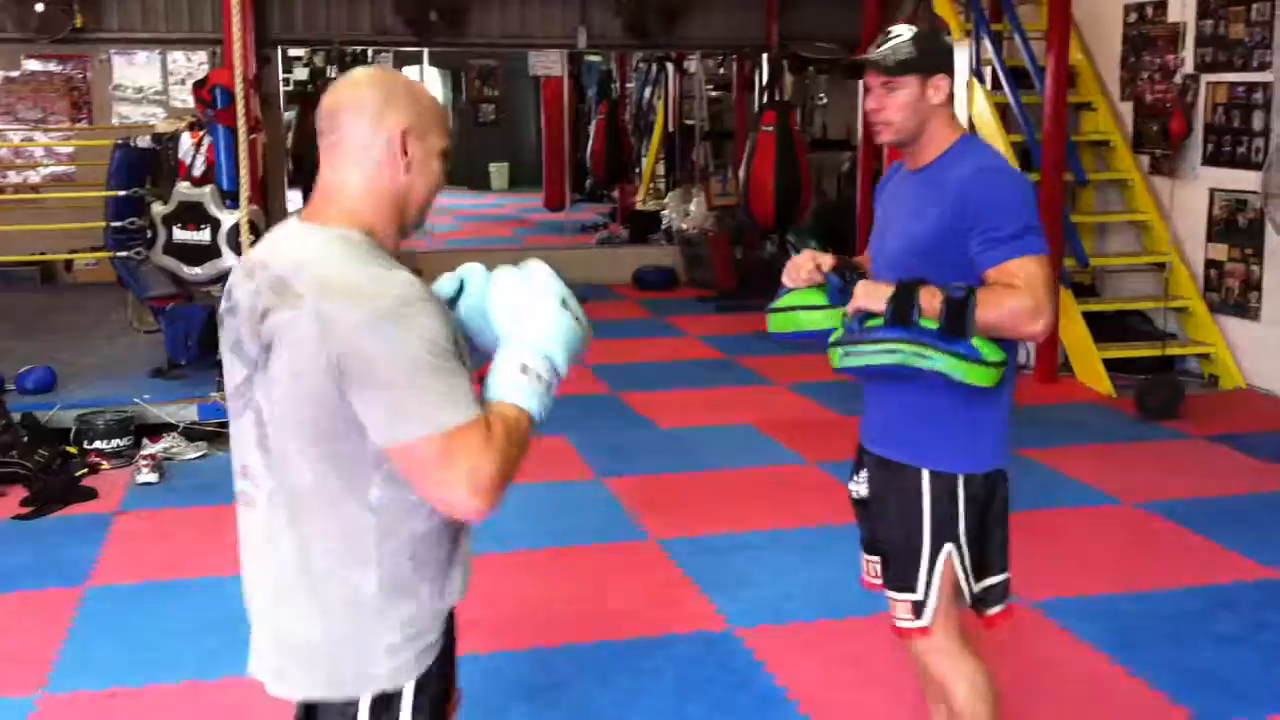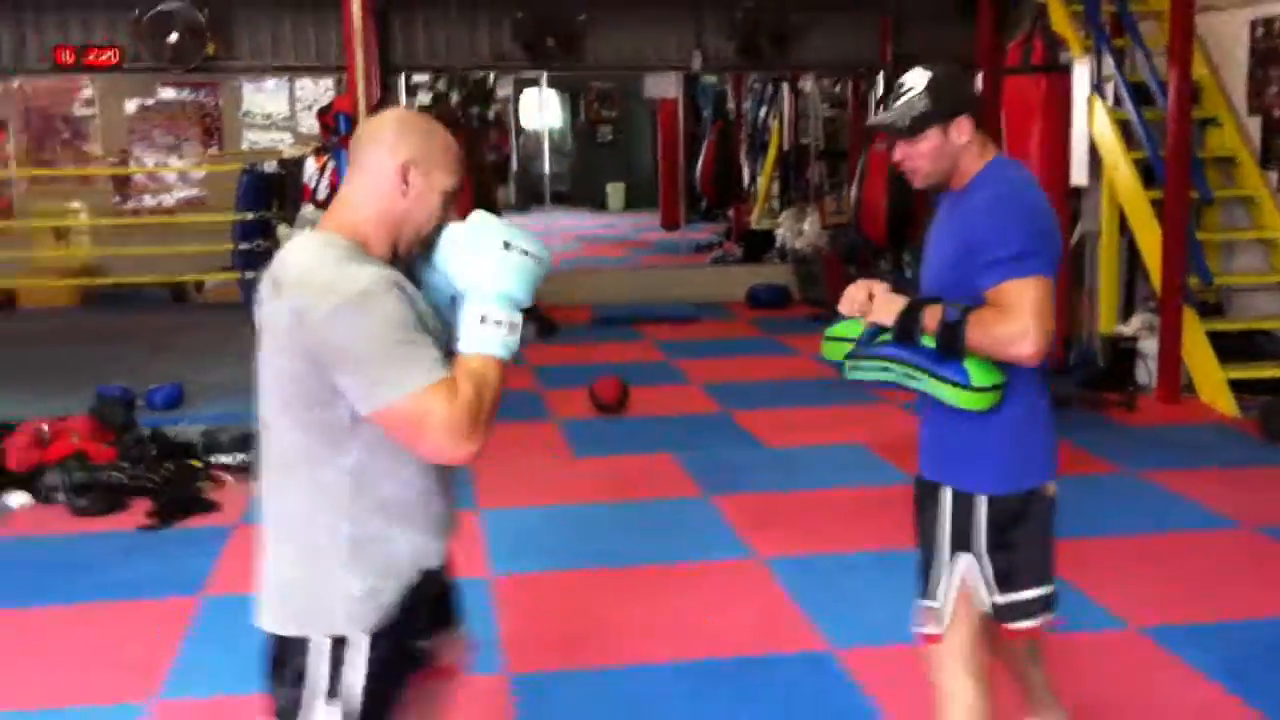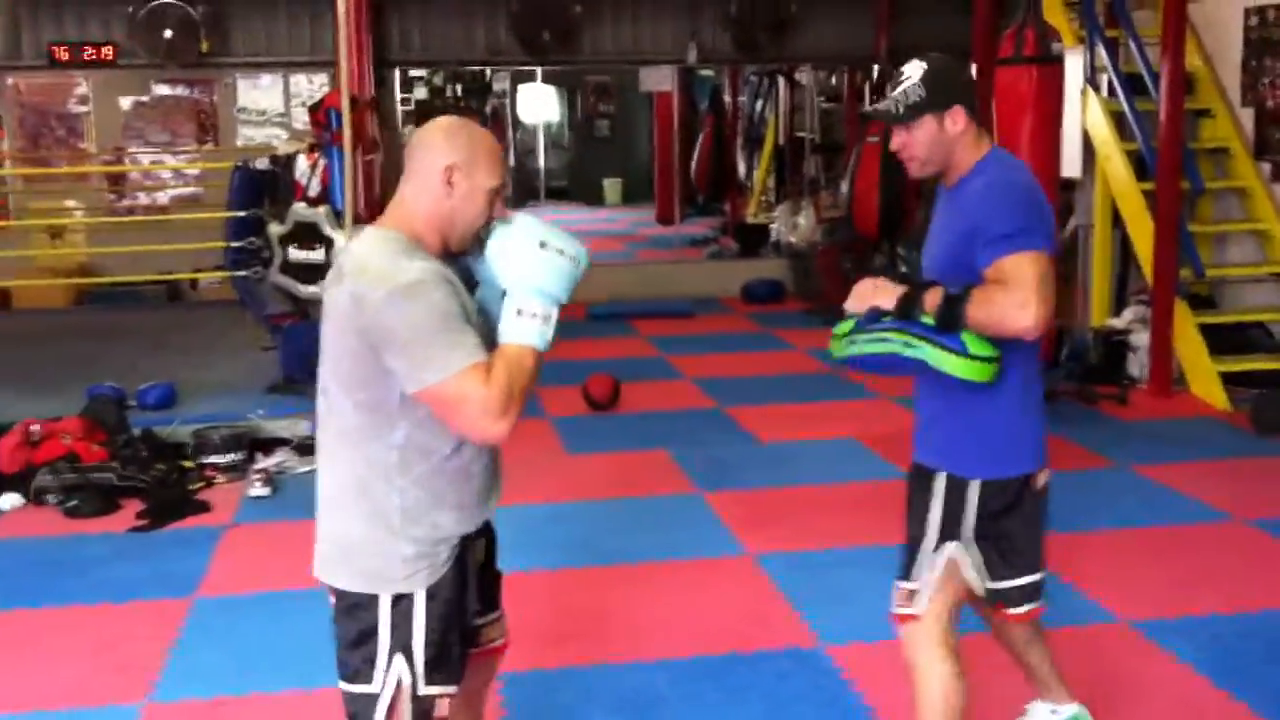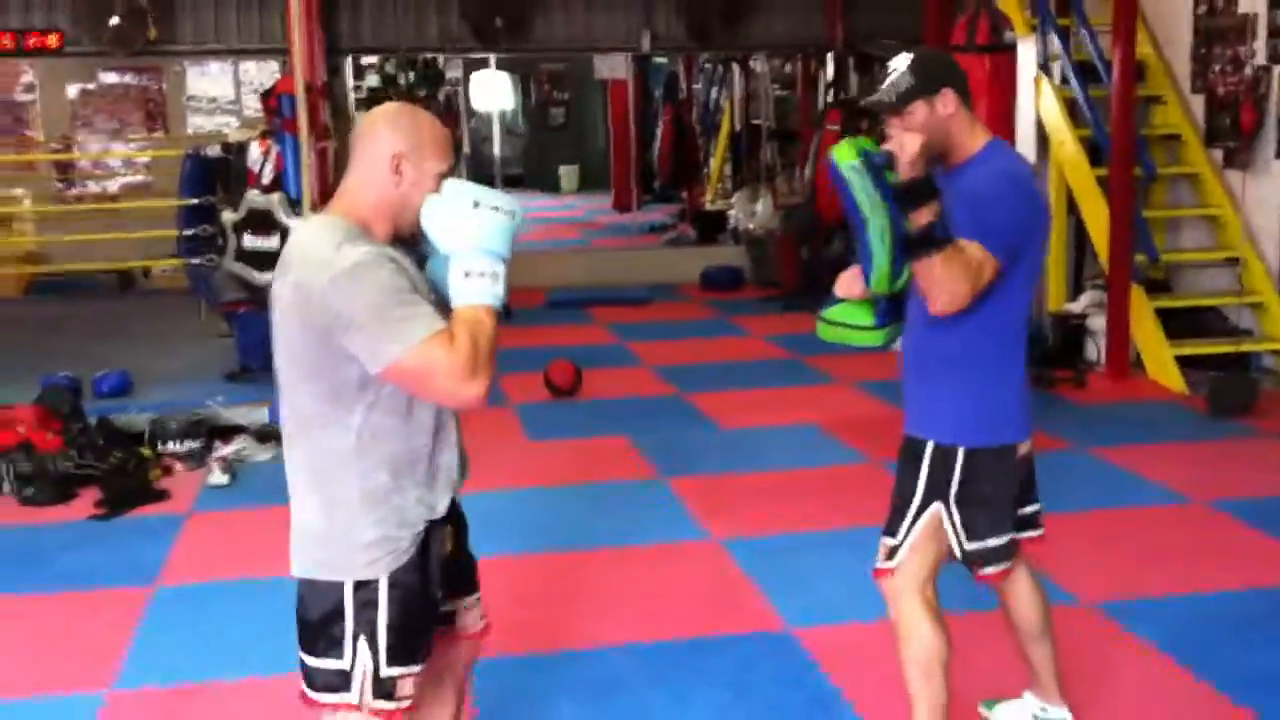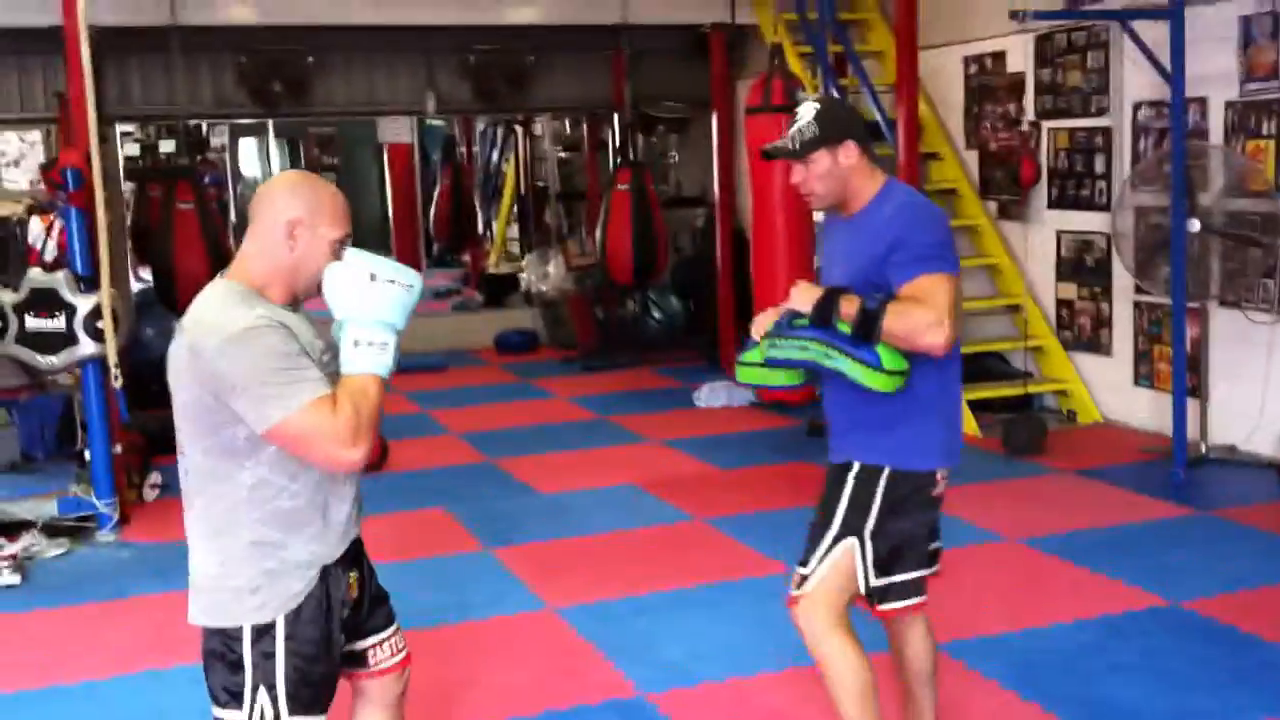
dt=1s
person 1, frame 1
left shoulder: (986, 183)
right shoulder: (896, 178)
left elbow: (1030, 311)
left wrist: (908, 299)
right wrist: (834, 269)
left hip: (946, 446)
right hip: (890, 433)
left knee: (935, 628)
right knee: (919, 614)
person 1, frame 2
left shoulder: (1001, 207)
right shoulder: (969, 194)
left elbow: (1024, 336)
left wrist: (916, 315)
right wrist: (892, 299)
left hip: (984, 458)
right hip: (976, 450)
left knee: (952, 644)
right knee: (999, 611)
person 1, frame 3
left shoulder: (1000, 193)
right shoulder: (965, 188)
left elbow: (1024, 311)
left wrist: (913, 299)
right wrist: (899, 295)
left hip: (977, 446)
right hip: (971, 436)
left knee: (923, 620)
right knee: (991, 587)
person 1, frame 4
left shoulder: (1000, 183)
right shoulder: (953, 174)
left elbow: (948, 294)
right elbow: (936, 273)
left wrist: (914, 191)
right wrist: (870, 277)
left hip: (962, 420)
right hip: (985, 412)
left knee: (905, 581)
right knee: (1002, 560)
person 1, frame 5
left shoulder: (910, 219)
right shoulder: (837, 226)
left elbow: (933, 329)
left wrist: (834, 305)
right wrist: (790, 318)
left hip: (893, 451)
right hip: (872, 446)
left knee: (816, 606)
right knee: (900, 602)
person 2, frame 1
left shoulder: (267, 264)
right shoulder: (380, 302)
right elbow: (469, 486)
left wrist: (441, 334)
right wrist: (534, 355)
left hip: (313, 593)
right hip: (361, 629)
person 2, frame 2
left shoulder: (324, 265)
right shoulder: (350, 293)
left elbow: (404, 371)
right elbow: (454, 433)
left wrist: (457, 295)
right wrist: (494, 306)
left hip: (390, 556)
right hip: (345, 586)
person 2, frame 3
left shoulder: (390, 258)
right shoulder: (404, 283)
left elbow: (459, 364)
right elbow: (490, 414)
left wrist: (504, 291)
right wrist: (532, 305)
left hip: (436, 527)
right hip: (400, 552)
left knee: (469, 664)
person 2, frame 4
left shoulder: (358, 249)
right shoulder: (348, 268)
left elbow: (426, 351)
right elbow: (462, 379)
left wrist: (459, 262)
right wrist: (480, 267)
left hip: (413, 509)
right hip: (368, 539)
left knee: (450, 647)
person 2, frame 5
left shoulder: (269, 314)
right shoulder: (237, 333)
left elbow: (325, 416)
right elbow: (346, 443)
left wrist: (365, 329)
right wrist: (372, 335)
left hip: (326, 560)
right hip: (268, 592)
